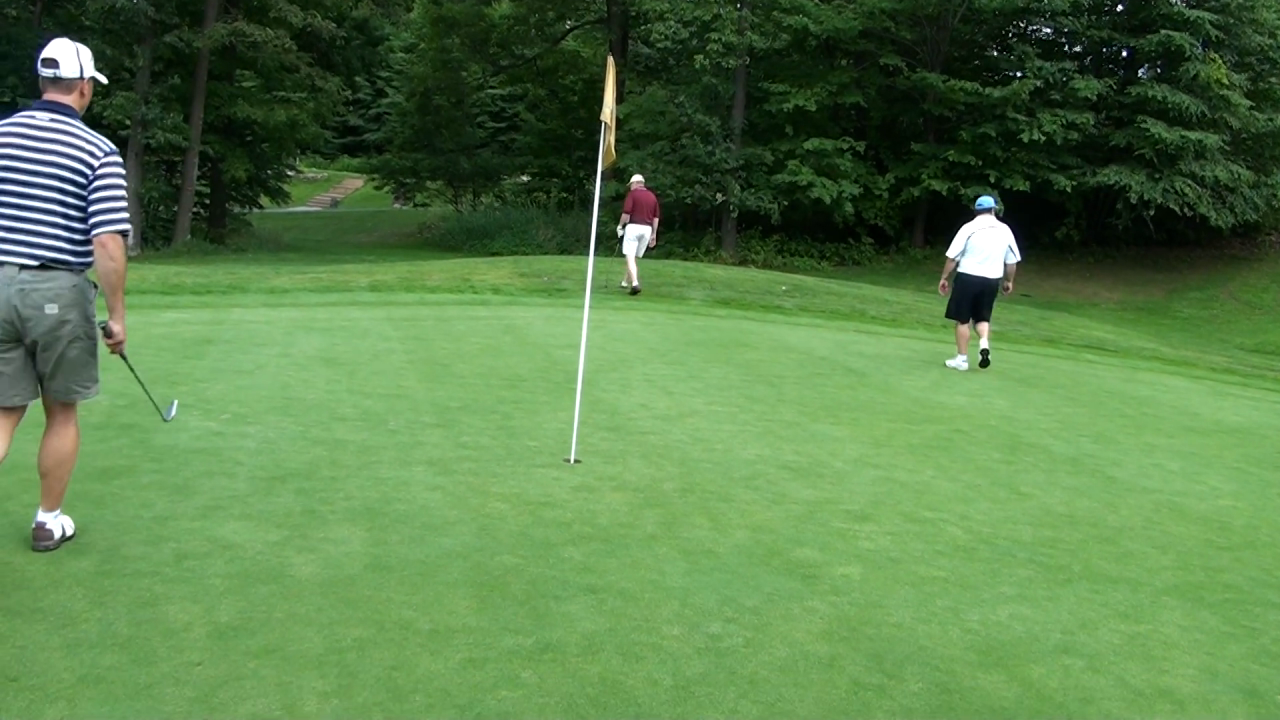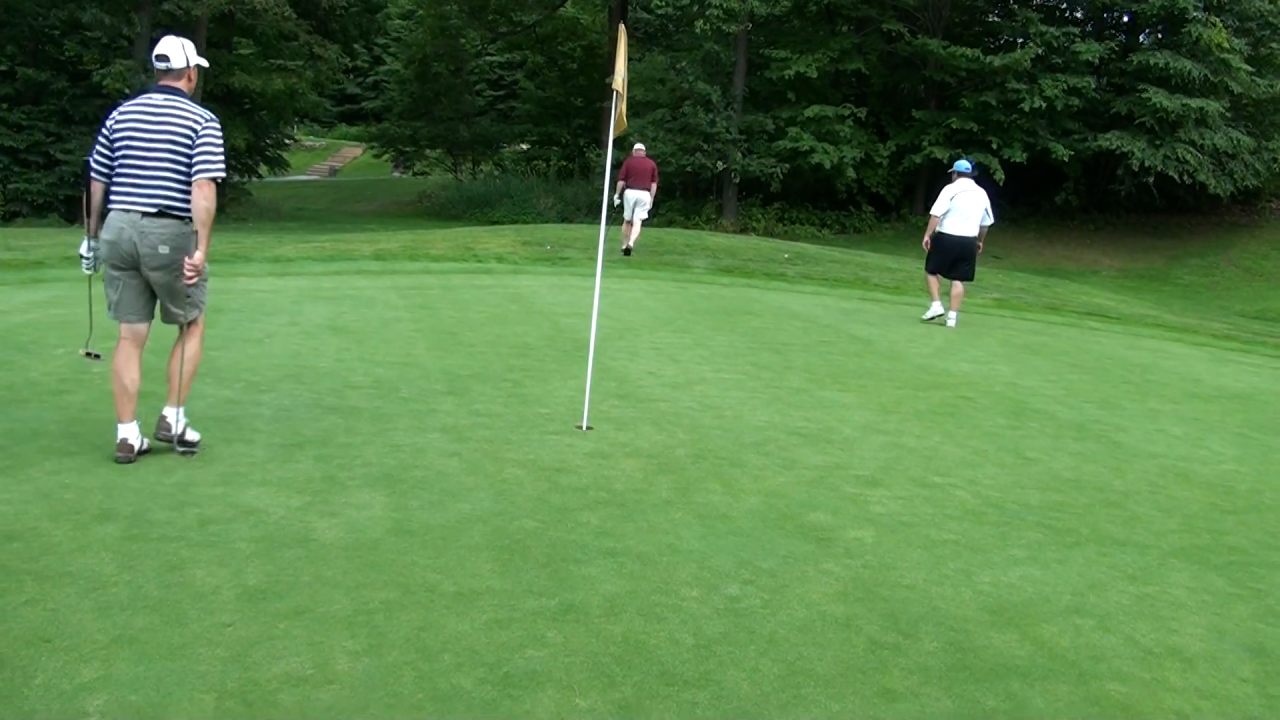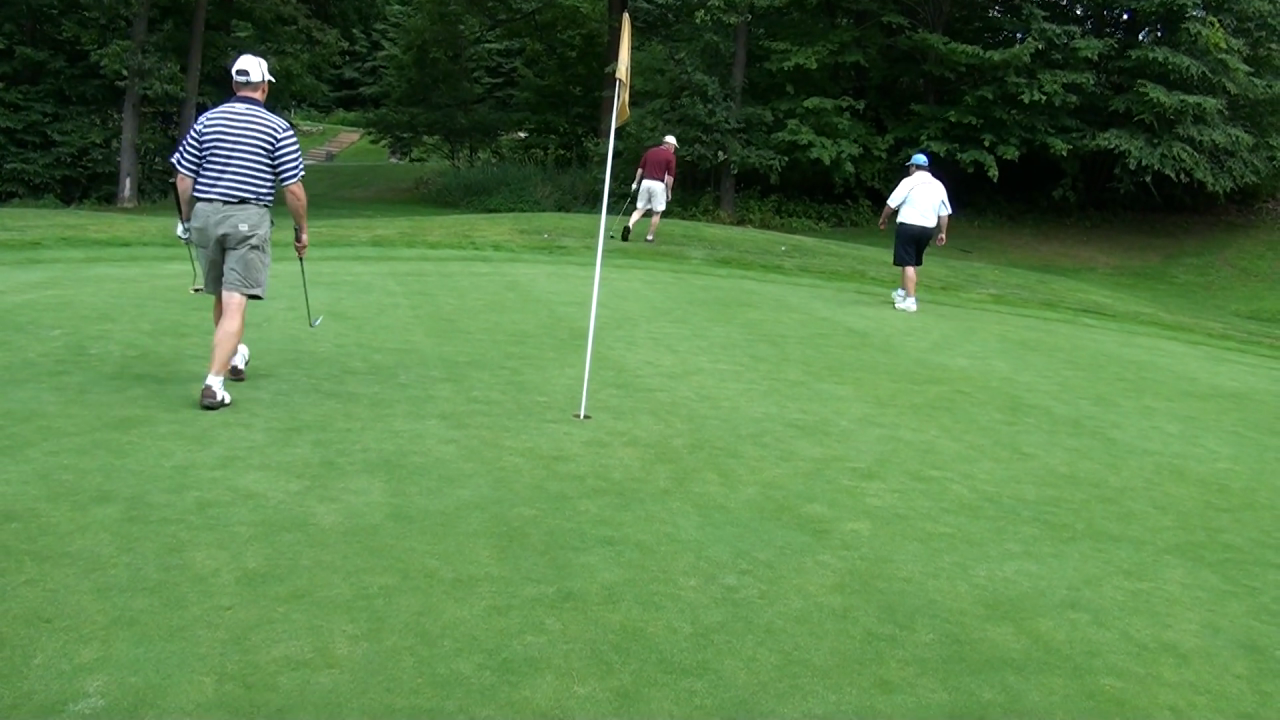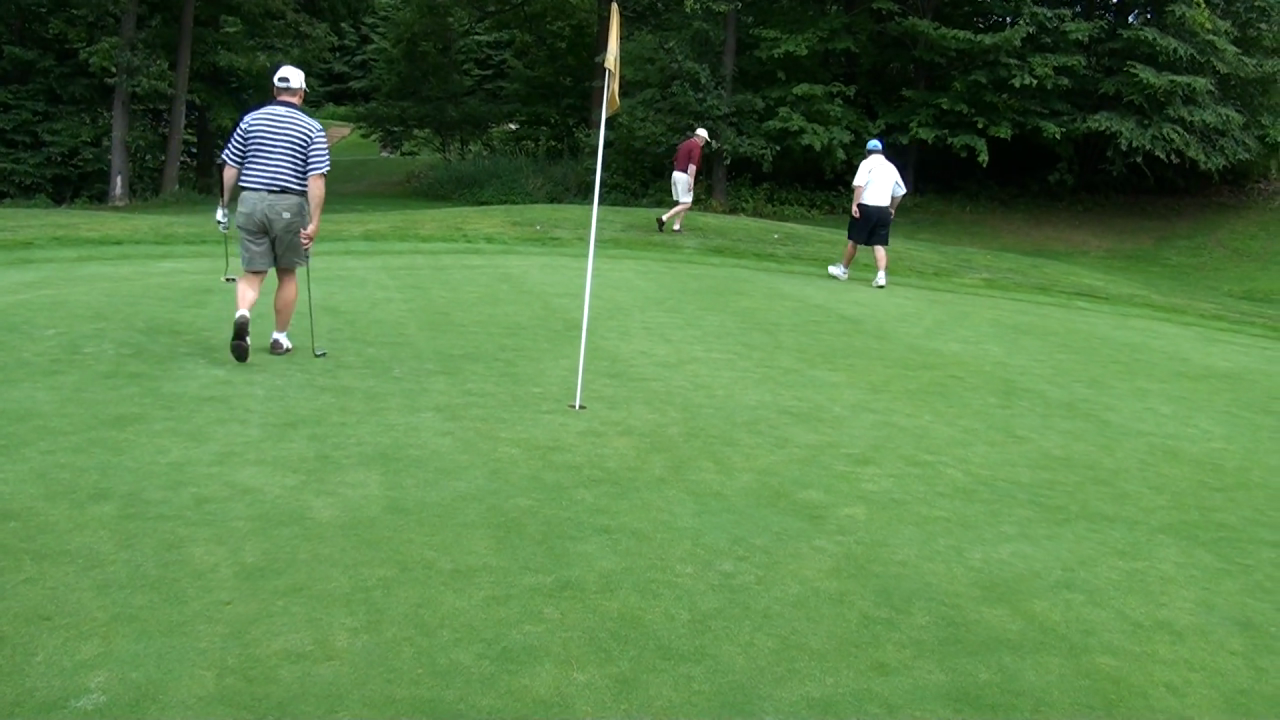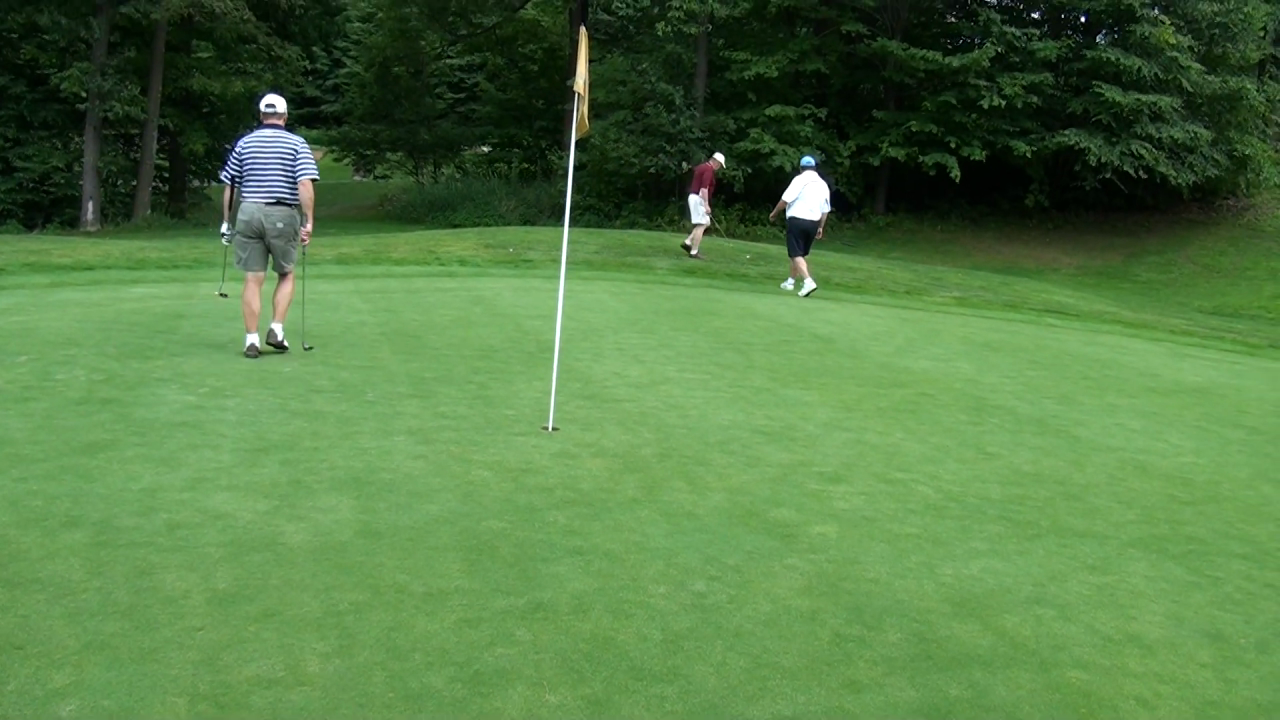
dt=0.7s
person 1, frame 1
right shoulder: (98, 150)
right elbow: (109, 242)
right wrist: (118, 314)
right hip: (58, 294)
right knee: (61, 413)
right ankle: (49, 520)
person 1, frame 2
left shoulder: (120, 114)
right shoulder: (202, 120)
left elbow: (97, 183)
right elbow: (203, 188)
left wrist: (92, 236)
right wrist: (201, 248)
left hip: (120, 231)
right hip: (170, 236)
left knee: (131, 338)
right knee: (190, 327)
left ankle: (127, 434)
right ankle: (174, 418)
person 1, frame 3
left shoulder: (206, 120)
right shoulder: (278, 127)
left elbow: (184, 177)
right elbow: (293, 187)
left wrist: (185, 219)
right wrist: (302, 229)
left hip: (207, 217)
right hip: (248, 220)
left knee: (222, 296)
right knee: (234, 305)
left ankle: (234, 358)
right ankle: (212, 384)
person 1, frame 4
left shoulder: (251, 120)
right shoulder: (312, 128)
left elbow: (231, 168)
right elbow: (316, 179)
left wrist: (223, 206)
right wrist: (314, 222)
left hip: (251, 204)
right hip: (288, 207)
left knee: (252, 276)
right knee: (287, 275)
left ankle: (242, 316)
right ankle: (280, 337)
person 1, frame 5
left shoulder: (244, 143)
right shoulder: (297, 143)
left elbow: (230, 187)
right elbow: (305, 184)
left wrist: (226, 221)
right wrist: (308, 221)
left hip: (249, 214)
right hip: (282, 216)
left knee: (253, 280)
right knee: (285, 275)
left ankle: (251, 340)
right ankle: (276, 329)
person 2, frame 1
left shoulder: (969, 228)
right shoulder: (1005, 231)
left elbow: (952, 257)
right elbow: (1012, 261)
left wrist: (944, 278)
right wrist: (1008, 281)
left hip: (968, 279)
right hip: (991, 281)
left knee: (962, 320)
right knee: (982, 319)
left ankle: (962, 359)
right ankle: (984, 343)
person 2, frame 2
left shoulder: (951, 189)
right shoulder: (981, 194)
left elbow: (936, 214)
right elbow: (985, 223)
left wrist: (927, 235)
right wrist: (980, 241)
left hip: (947, 238)
right hip: (969, 241)
left knee: (932, 271)
right knee: (958, 279)
left ankle: (936, 306)
right ankle: (952, 316)
person 2, frame 3
left shoulder: (909, 182)
right shoulder: (938, 186)
left elbow: (891, 204)
right elbow: (944, 213)
left wrist: (883, 219)
right wrist: (942, 232)
left hip: (907, 227)
right hip: (927, 230)
left knee: (908, 264)
right knee: (912, 263)
left ankle: (911, 301)
right ankle: (902, 293)
person 2, frame 4
left shoulder: (867, 163)
right shoulder: (891, 167)
left elbow: (859, 185)
right elbow: (899, 192)
left wrist: (854, 205)
right wrist: (892, 208)
left hip: (865, 208)
right hip: (883, 210)
left knee: (853, 240)
right knee: (879, 245)
left ankle: (843, 270)
right ankle: (881, 275)
person 2, frame 5
left shoulder: (800, 179)
right shoulder: (823, 184)
left elbow: (786, 199)
right elbow: (825, 210)
left wrist: (774, 212)
right wrist: (820, 227)
left hip: (797, 221)
right hip: (813, 224)
left knee: (796, 255)
right knee: (799, 254)
left ankle: (809, 281)
right ankle: (791, 282)
